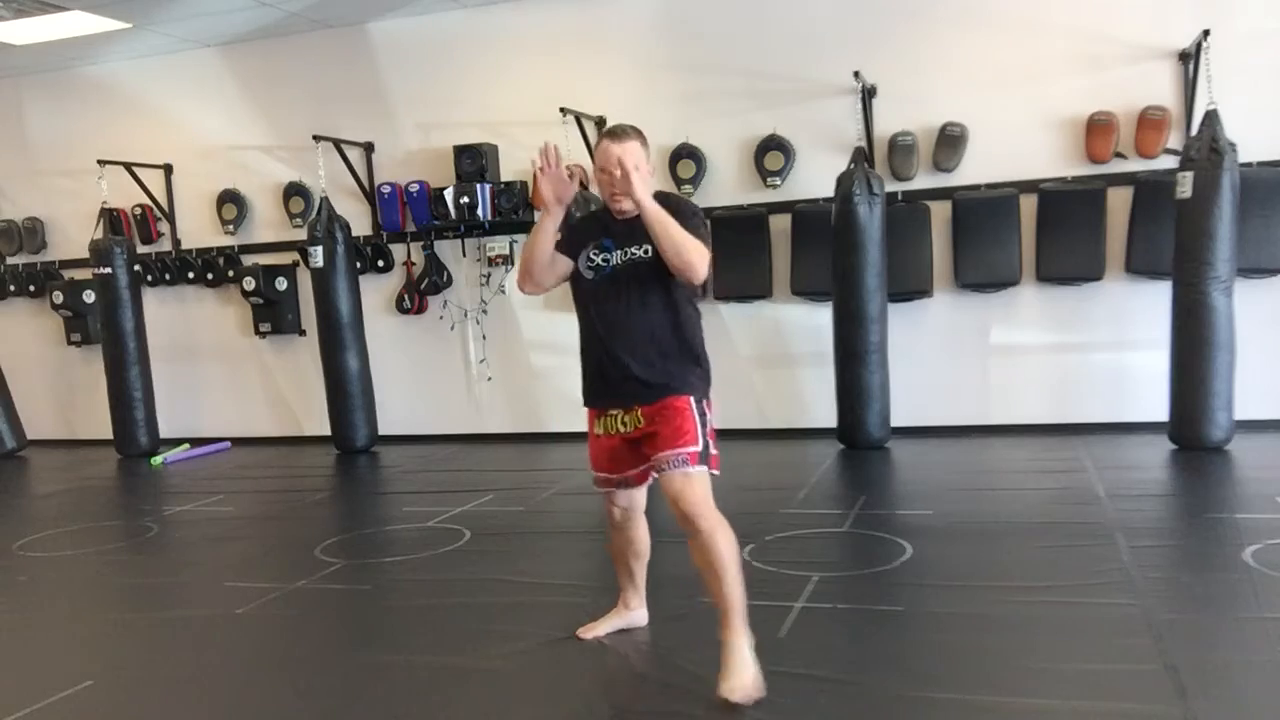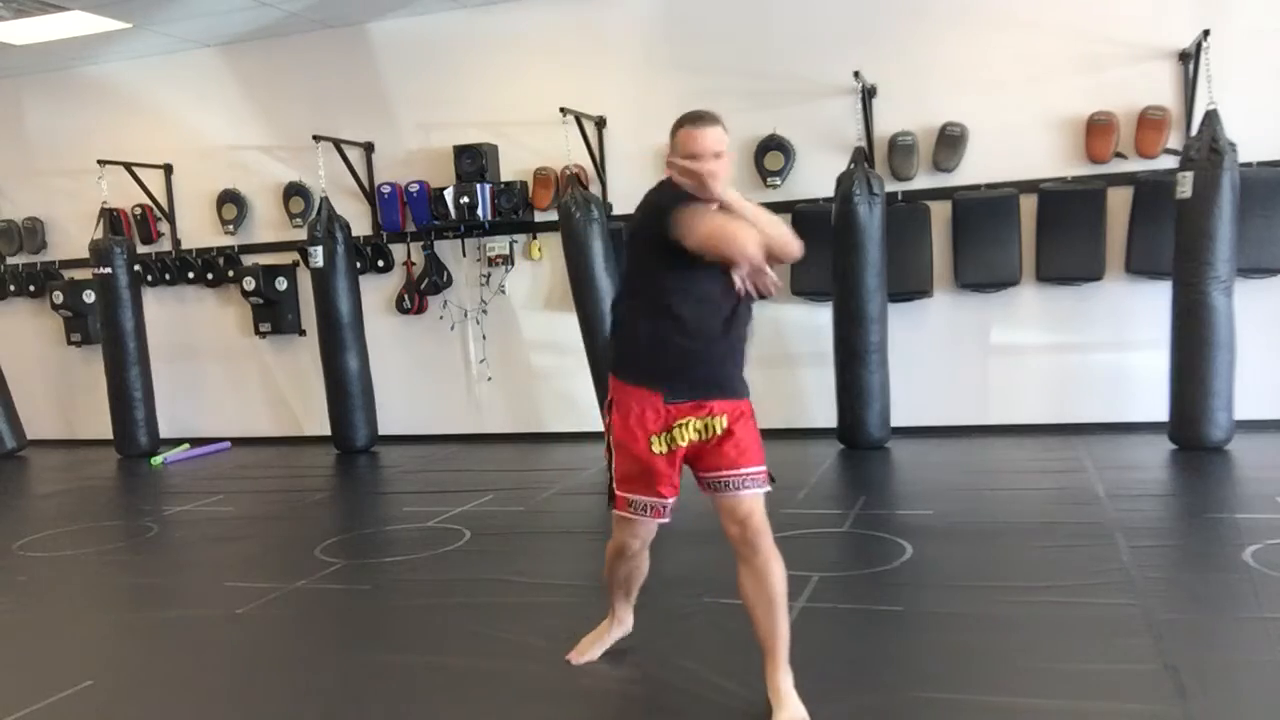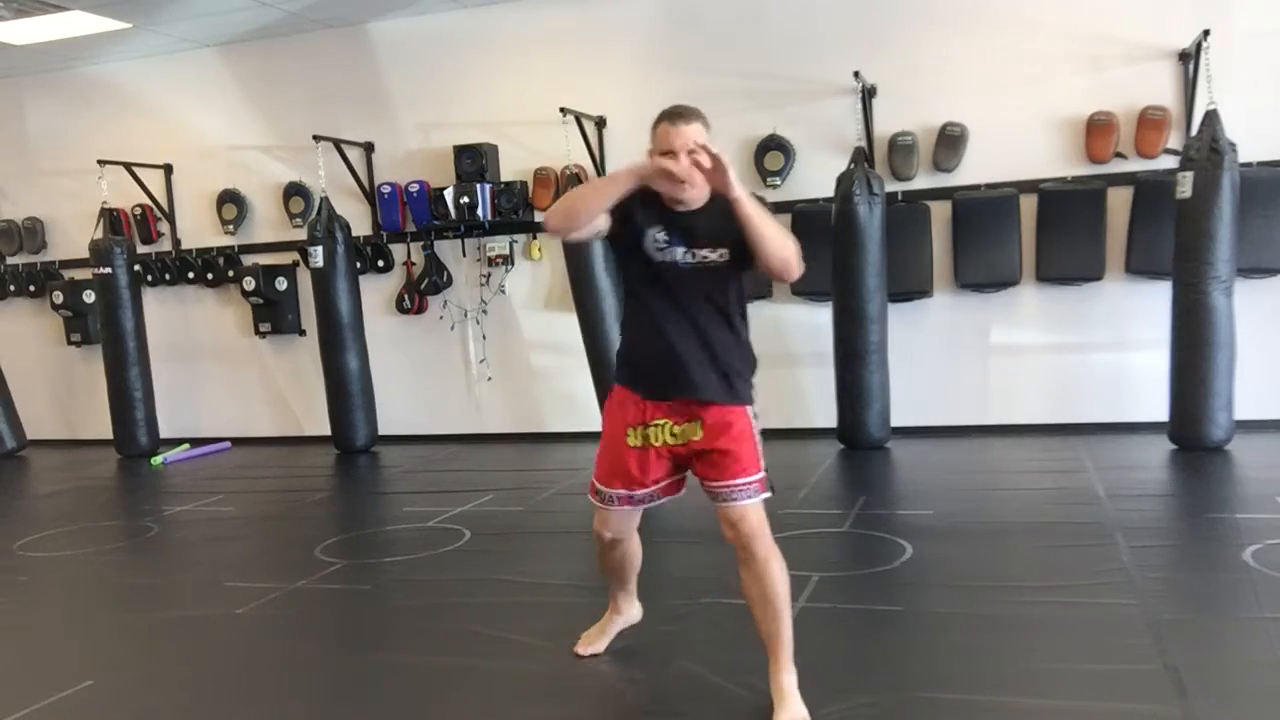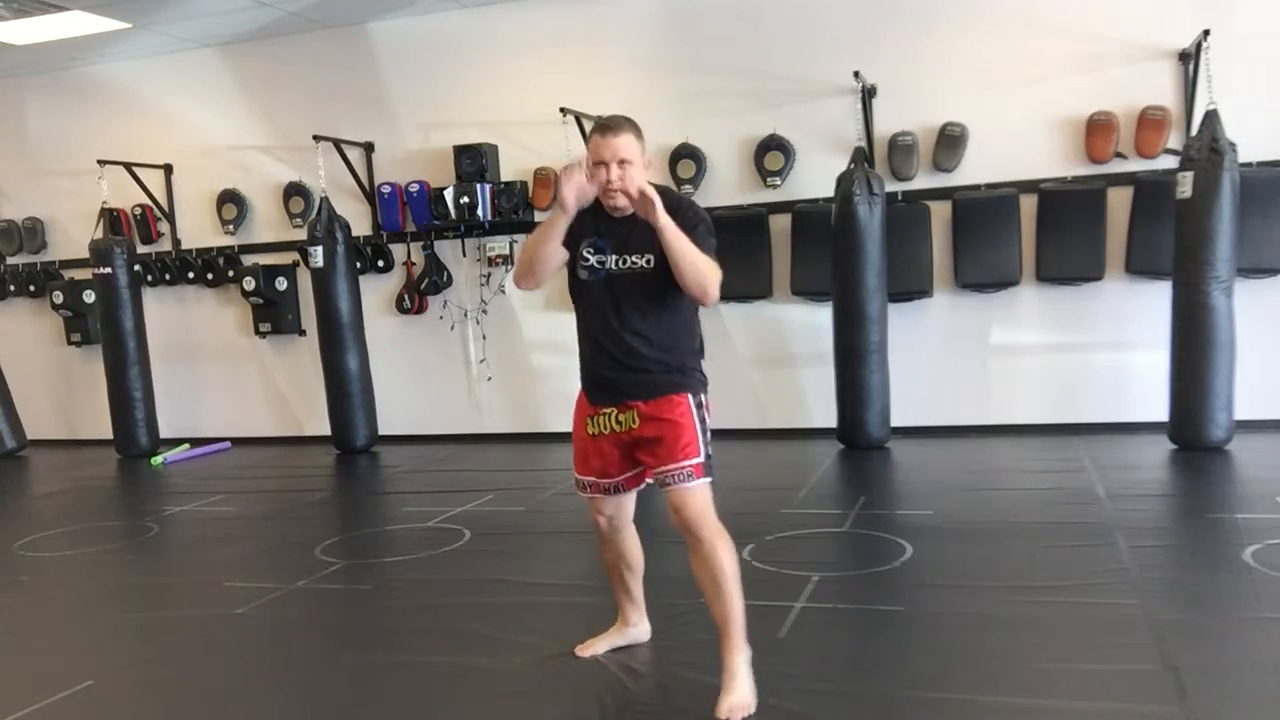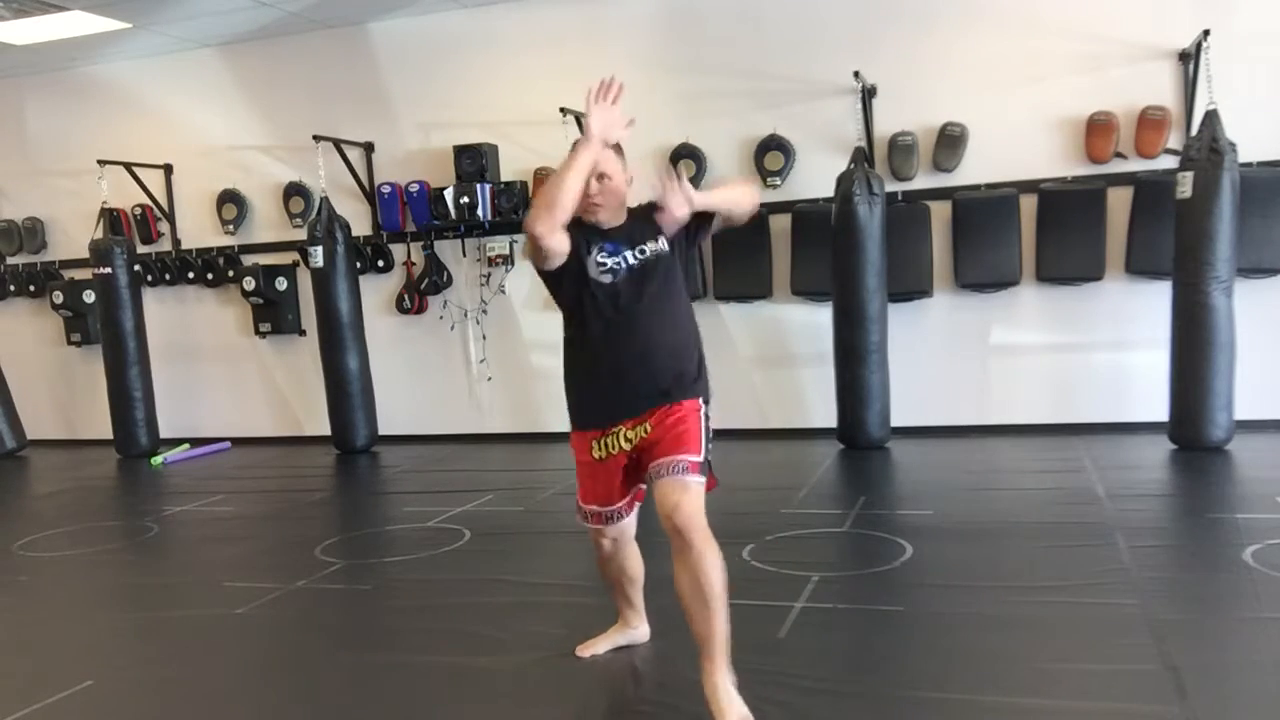
dt=0.4s
person 1, frame 1
left shoulder: (677, 213)
right shoulder: (583, 230)
left elbow: (693, 270)
right elbow: (531, 281)
left wrist: (642, 195)
right wrist: (550, 212)
left hip: (673, 390)
right hip: (609, 398)
left knee: (693, 506)
right knee: (621, 508)
left ankle: (737, 642)
right ankle: (631, 606)
person 1, frame 2
left shoulder: (723, 206)
right shoulder: (665, 202)
left elbow: (788, 250)
right elbow: (734, 240)
left wrist: (742, 209)
right wrist: (748, 258)
left hip: (721, 397)
right hip: (645, 395)
left knee: (751, 531)
right knee: (633, 529)
right ankle: (619, 616)
person 1, frame 3
left shoulder: (735, 210)
right shoulder: (635, 207)
left elbow: (788, 268)
right elbow: (560, 224)
left wrist: (734, 190)
right wrist: (628, 177)
left hip: (719, 400)
right hip: (640, 397)
left knee: (748, 532)
right knee: (610, 525)
right ankle: (623, 606)
person 1, frame 4
left shoulder: (680, 211)
right shoulder: (577, 221)
left elbow: (708, 290)
right elbow: (526, 277)
left wrist: (655, 213)
right wrist: (564, 206)
left hip: (669, 391)
right hip: (600, 397)
left knee: (695, 515)
right knee: (607, 516)
left ankle: (737, 660)
right ankle: (632, 621)
person 1, frame 5
left shoulder: (659, 221)
right shoulder: (567, 244)
left elbow: (745, 199)
right elbow: (540, 228)
left wrist: (693, 199)
right wrist: (587, 144)
left hip: (675, 404)
right hip: (600, 420)
left knee: (684, 521)
right knee: (608, 537)
right ankle: (632, 621)
